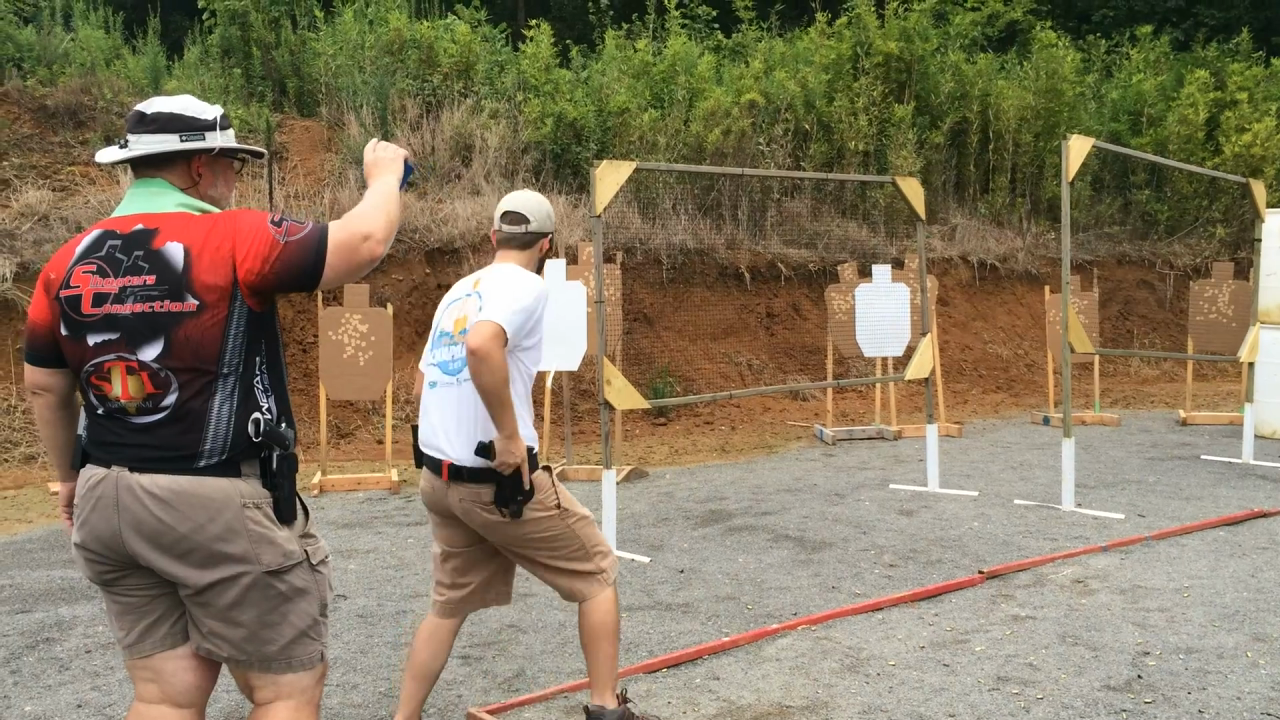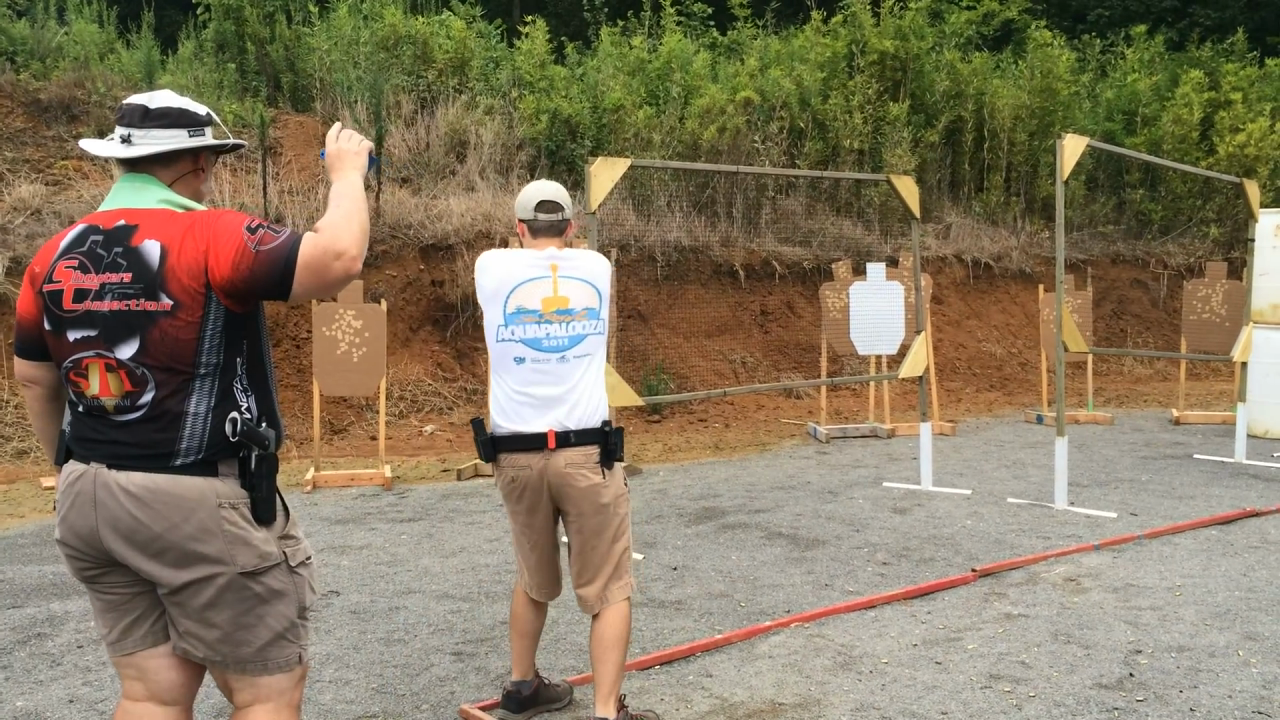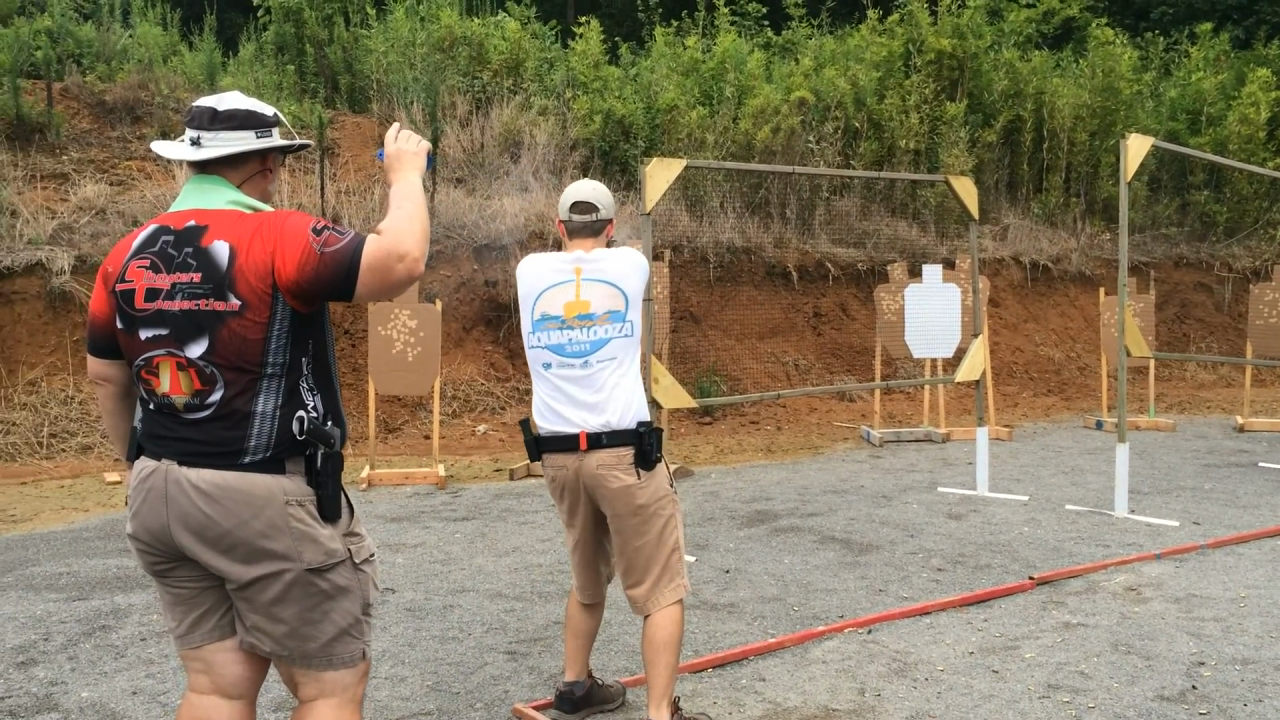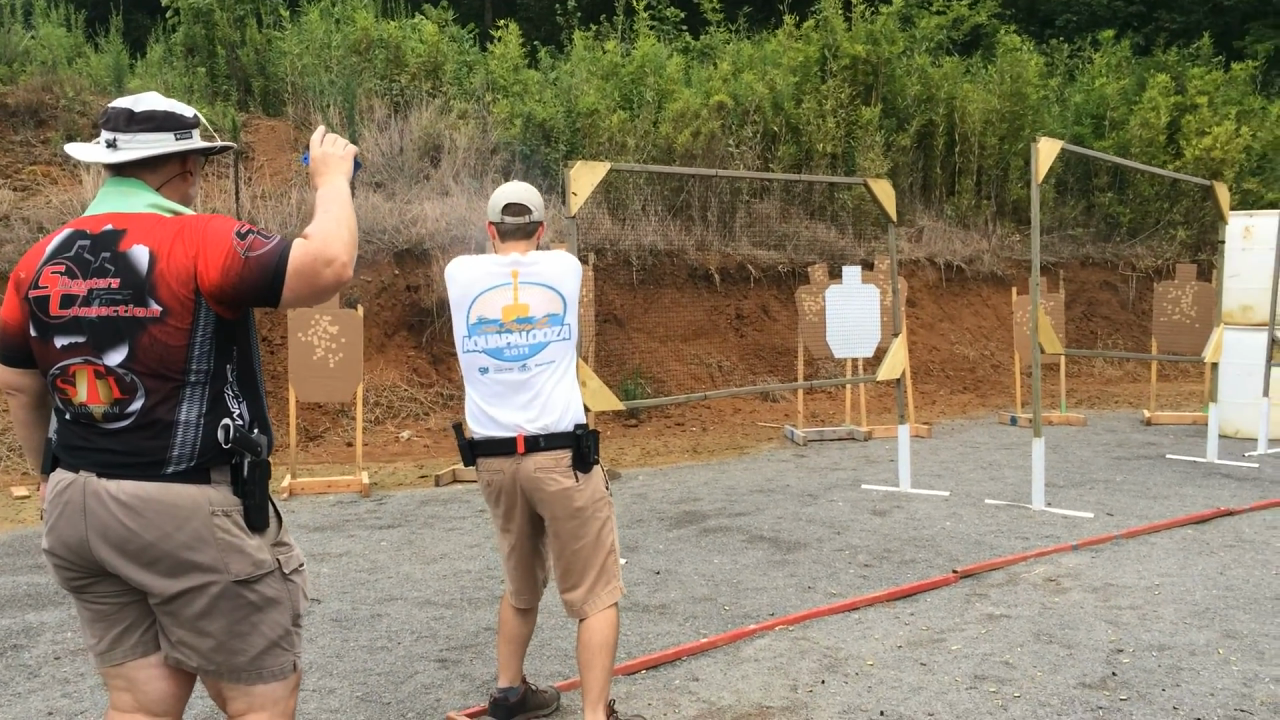
dt=1s
person 1, frame 1
left shoulder: (69, 262)
right shoulder: (234, 241)
left elbow: (44, 388)
right elbow: (365, 242)
left wrist: (71, 476)
right wrist: (385, 176)
left hip: (110, 502)
right hip: (220, 503)
person 1, frame 2
left shoulder: (54, 255)
right shoulder: (212, 238)
left elbow: (34, 380)
right elbow: (339, 258)
right wrist: (347, 173)
left hip: (90, 500)
right hip: (200, 501)
person 1, frame 3
left shoulder: (127, 254)
right shoulder: (279, 238)
left elbow: (106, 377)
right elbow: (401, 260)
right wrist: (406, 174)
left hip: (160, 496)
right hip: (266, 498)
person 1, frame 4
right shoulder: (202, 242)
right elbow: (329, 265)
left wrist: (58, 481)
right wrist: (331, 177)
left hip: (78, 511)
right hip: (191, 510)
person 2, frame 1
left shoulder: (457, 291)
right shoulder: (526, 287)
left elbow: (422, 385)
right elbow: (482, 345)
right wrist: (510, 435)
left hip: (439, 476)
right hip: (499, 480)
left knee: (449, 604)
right knee: (596, 576)
person 2, frame 2
left shoulder: (492, 267)
right shoulder: (598, 267)
left hip: (517, 454)
right hip: (586, 452)
left knee: (533, 576)
right knee: (609, 588)
person 2, frame 3
left shoulder: (530, 270)
right shoulder: (630, 264)
left hip: (559, 455)
right hip: (624, 451)
left knee: (588, 578)
right knee: (661, 589)
person 2, frame 4
left shoulder: (460, 273)
right shoulder: (564, 266)
left hip: (495, 460)
right hip: (561, 455)
left knee: (521, 584)
right knee: (596, 592)
